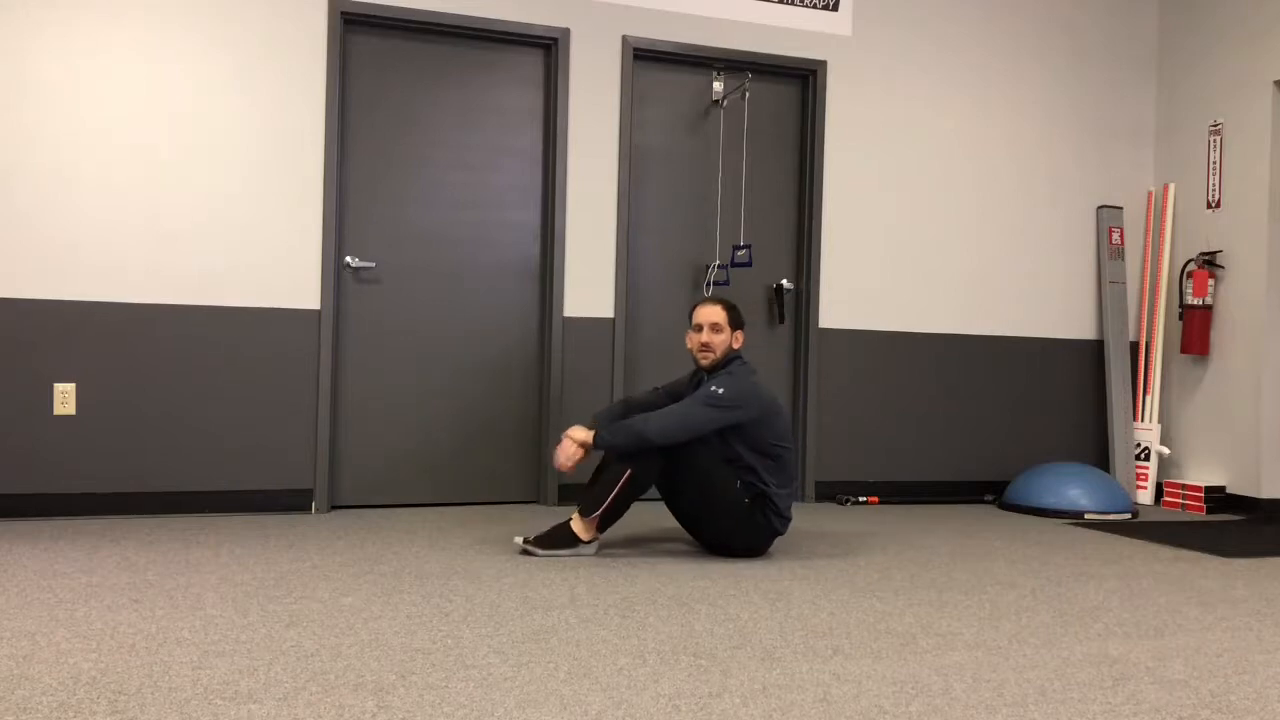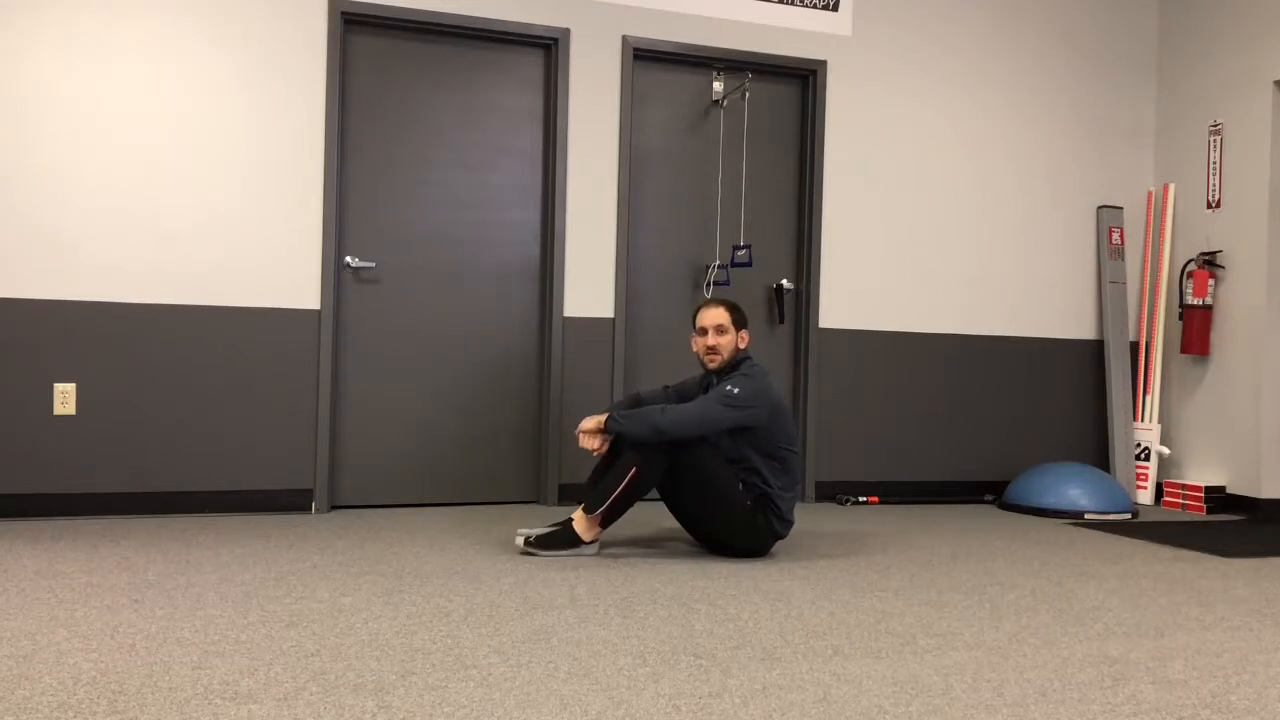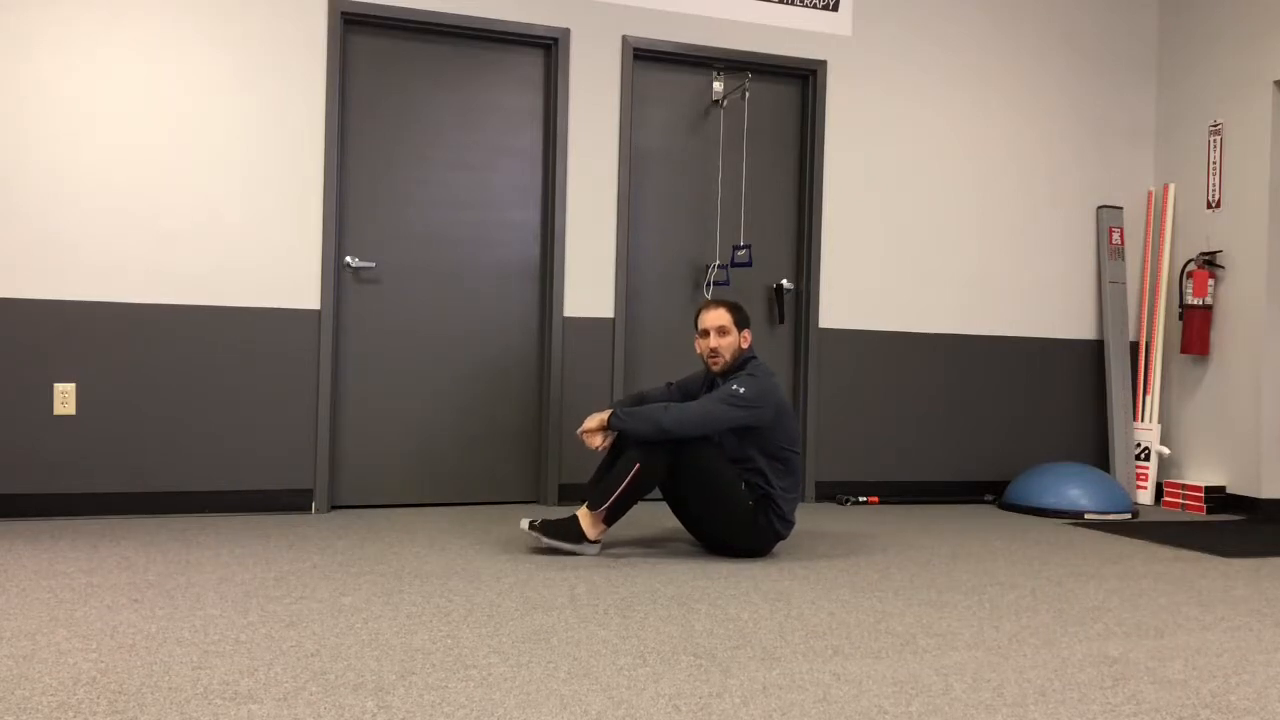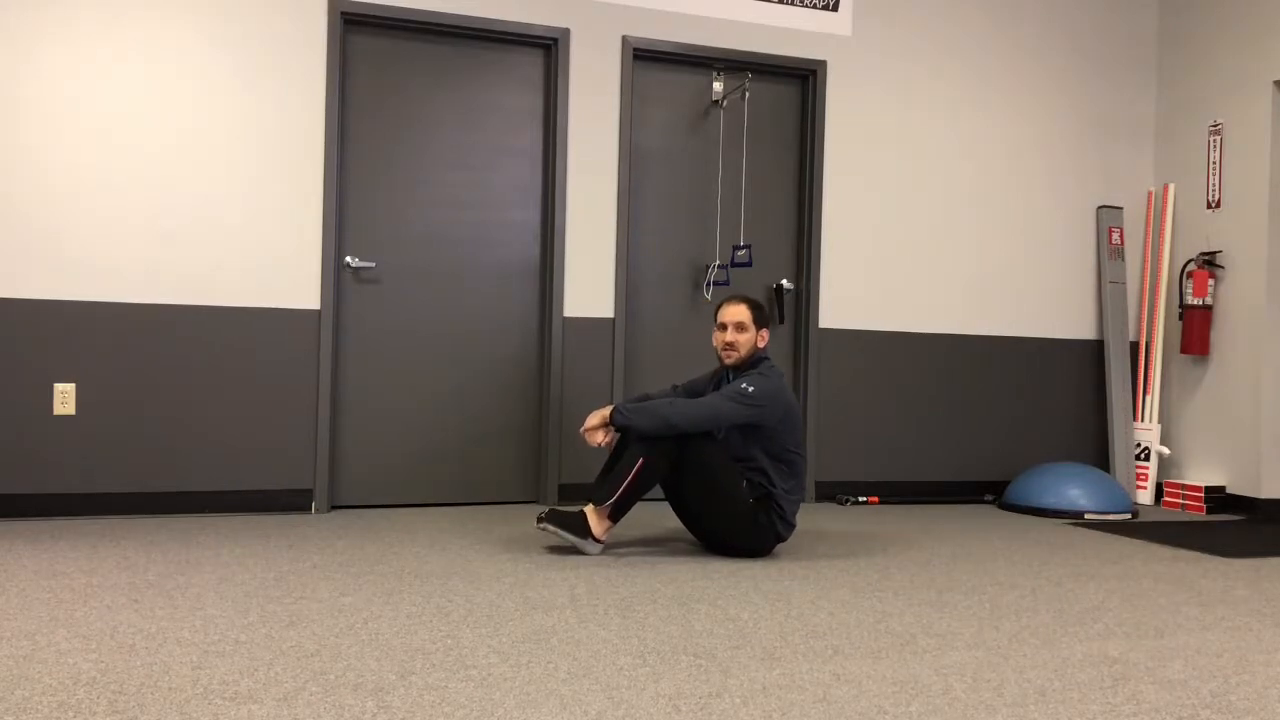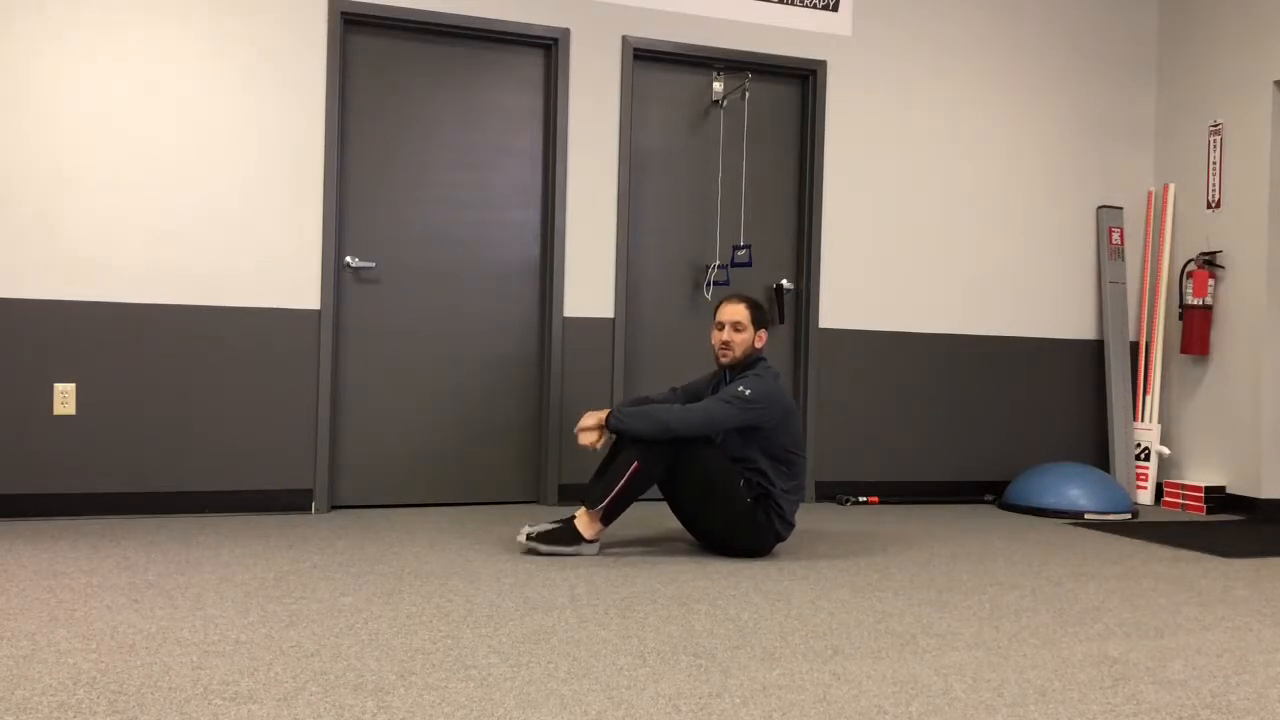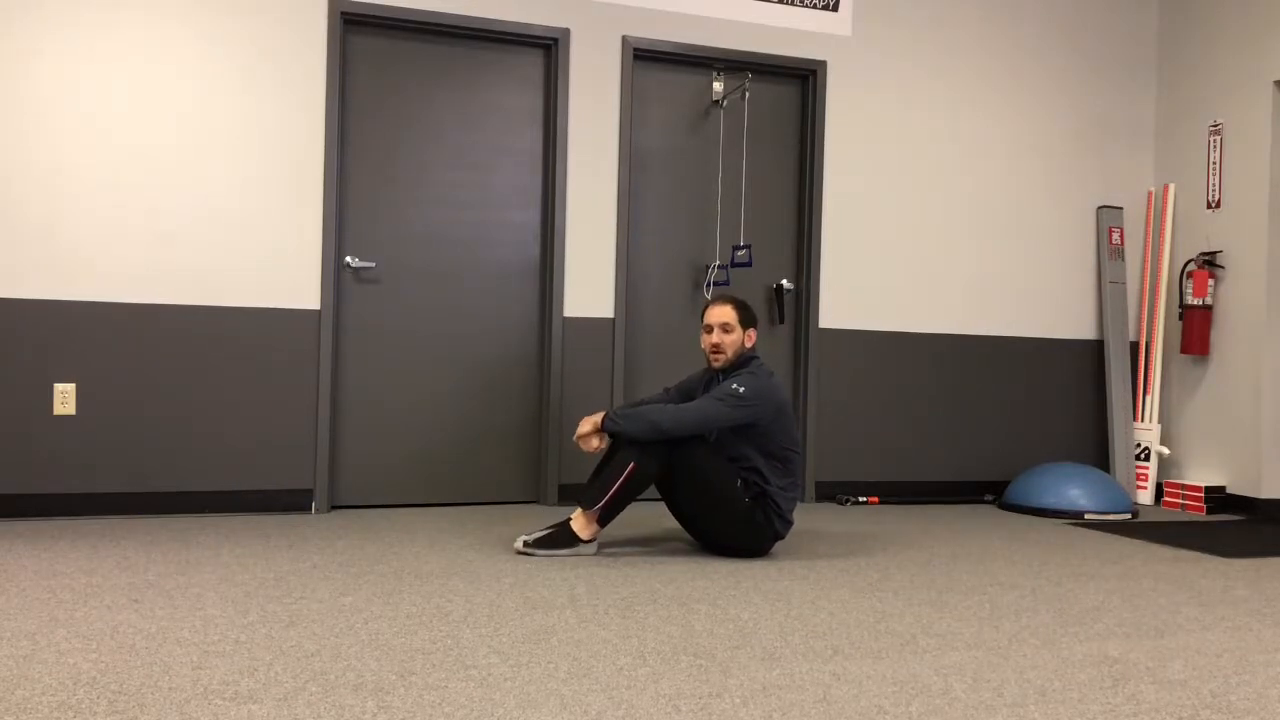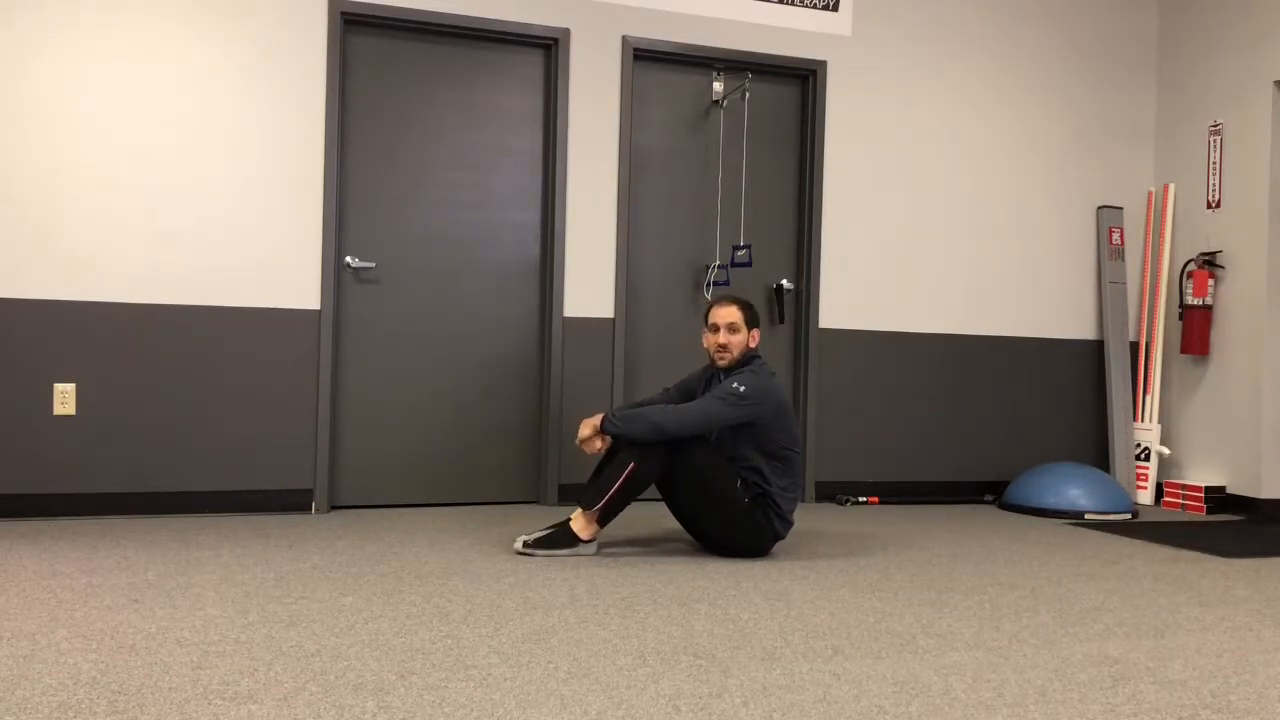
dt=0.7s
person 1, frame 1
left shoulder: (738, 387)
right shoulder: (701, 380)
left elbow: (664, 427)
right elbow: (631, 407)
left wrist: (594, 437)
right wrist: (586, 432)
left hip: (754, 523)
right hip: (720, 512)
left knee: (657, 436)
right knee: (636, 424)
left ankle: (583, 530)
right ankle: (586, 519)
person 1, frame 2
left shoulder: (751, 388)
right shoulder: (711, 382)
left elbow: (676, 421)
right elbow: (643, 400)
left wrist: (605, 421)
right wrist: (606, 425)
left hip: (755, 523)
right hip: (725, 515)
left knee: (663, 434)
right knee: (642, 430)
left ankle: (585, 529)
right ankle: (582, 519)
person 1, frame 3
left shoulder: (755, 388)
right shoulder: (714, 378)
left elbow: (680, 419)
right elbow: (651, 398)
left wrist: (610, 418)
right wrist: (608, 423)
left hip: (757, 524)
right hip: (727, 509)
left knee: (665, 433)
right knee: (641, 429)
left ankle: (589, 526)
right ankle: (589, 516)
person 1, frame 4
left shoulder: (764, 388)
right shoulder: (725, 376)
left elbow: (686, 414)
right elbow: (665, 398)
left wrist: (611, 414)
right wrist: (611, 420)
left hip: (759, 523)
right hip: (729, 509)
left knee: (670, 428)
right knee: (645, 426)
left ankle: (595, 524)
right ankle: (593, 515)
person 1, frame 5
left shoulder: (761, 390)
right shoulder: (724, 378)
left elbow: (683, 420)
right elbow: (660, 402)
left wrist: (608, 418)
right wrist: (607, 420)
left hip: (757, 524)
right hip: (727, 511)
left knee: (666, 434)
right knee: (646, 430)
left ankle: (587, 528)
right ankle: (585, 519)
person 1, frame 6
left shoulder: (755, 387)
right shoulder: (713, 377)
left elbow: (677, 419)
right elbow: (655, 404)
left wrist: (604, 419)
right wrist: (605, 426)
left hip: (755, 523)
right hip: (724, 511)
left knee: (658, 435)
right knee: (646, 428)
left ankle: (582, 529)
right ankle: (580, 520)
person 1, frame 7
left shoulder: (755, 386)
right shoulder: (713, 375)
left elbow: (678, 420)
right elbow: (655, 405)
left wrist: (603, 422)
right wrist: (607, 426)
left hip: (756, 523)
right hip: (724, 507)
left knee: (662, 433)
right knee: (643, 432)
left ankle: (582, 529)
right ankle: (581, 520)
